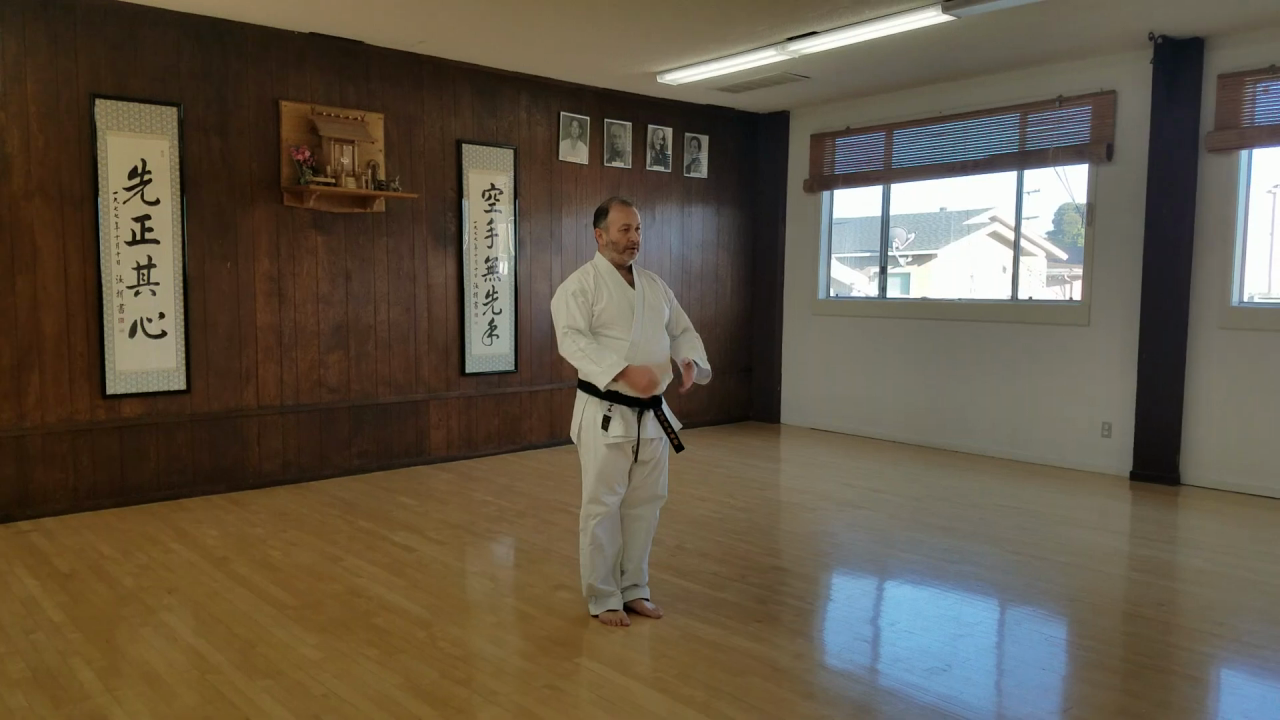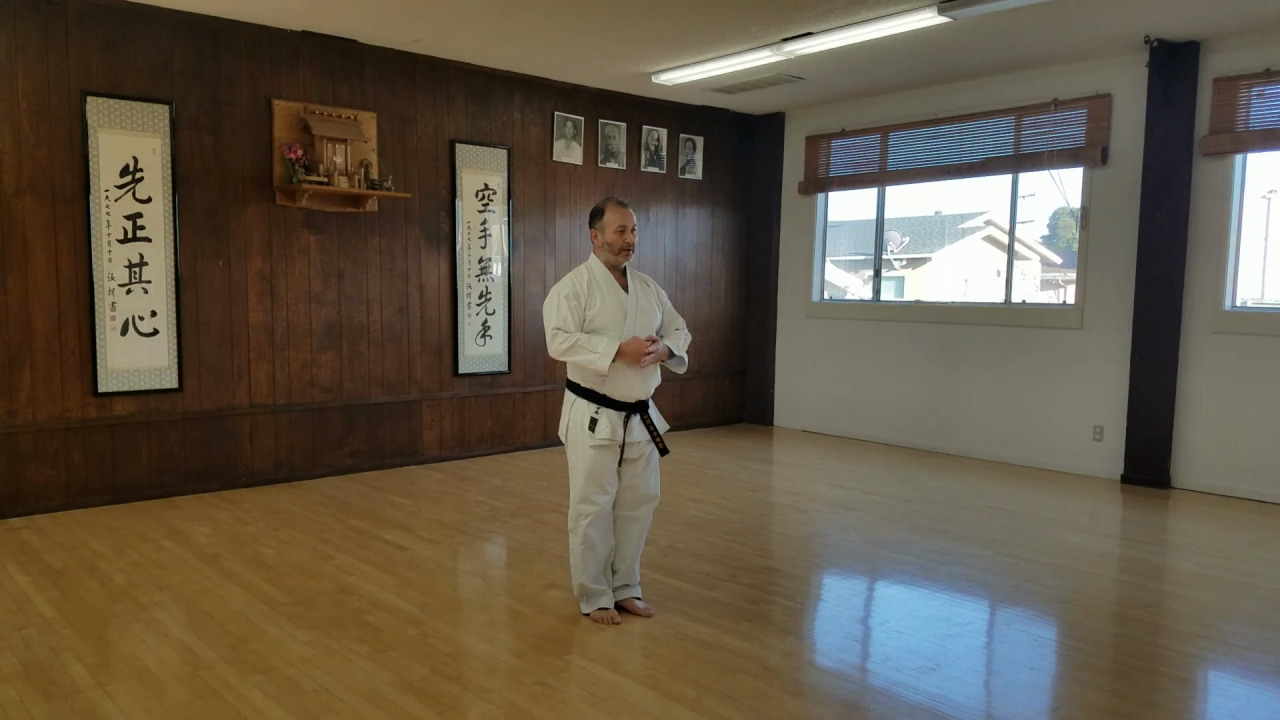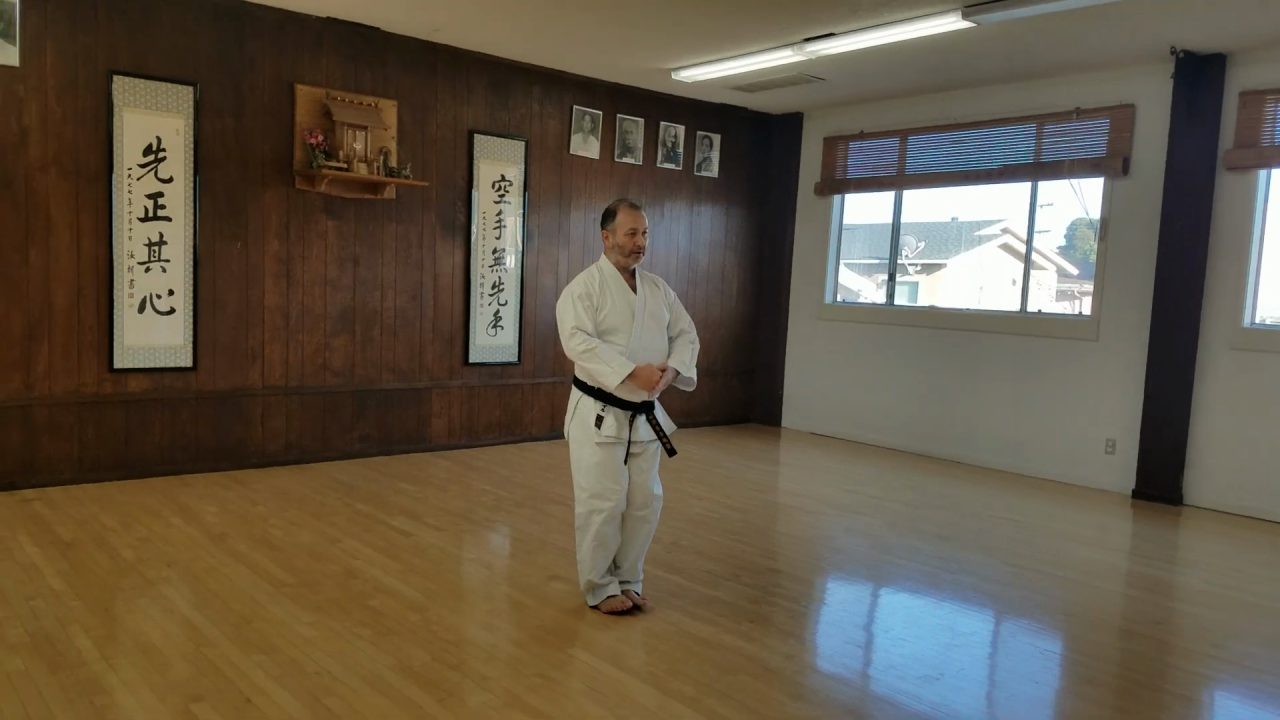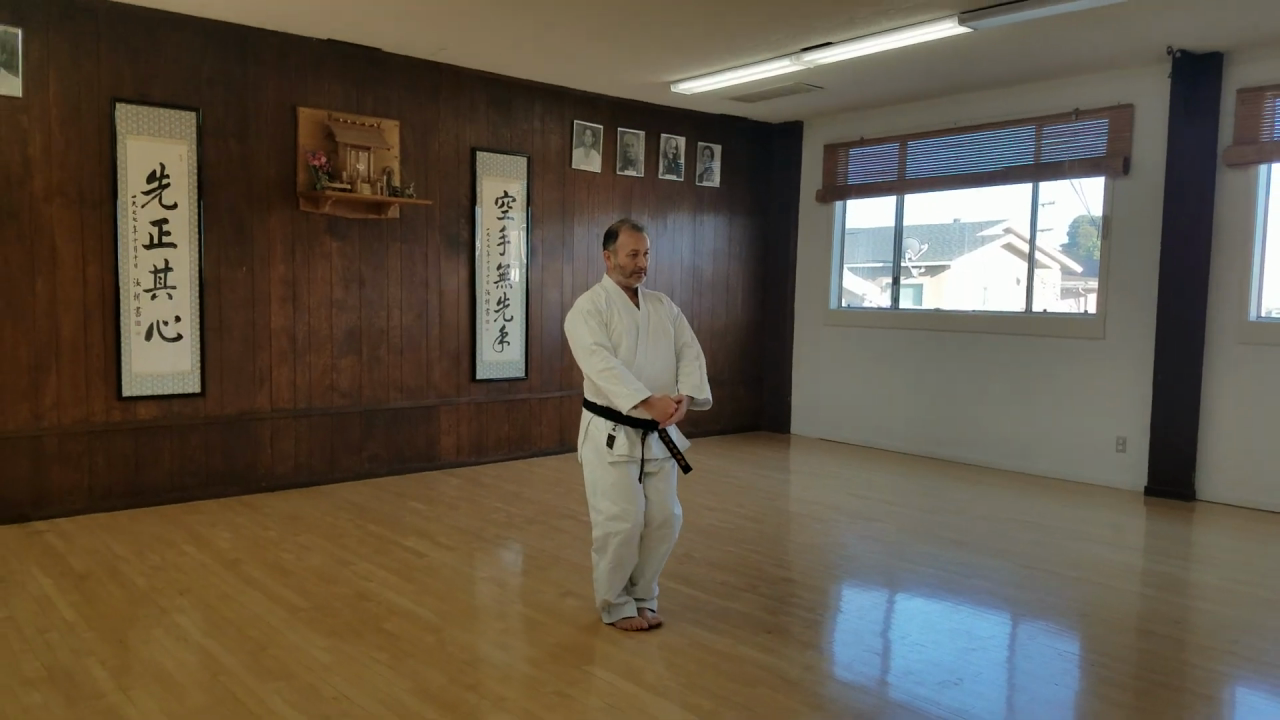
dt=0.3s
person 1, frame 1
left shoulder: (654, 284)
right shoulder: (580, 285)
left elbow: (681, 332)
right elbow: (572, 342)
left wrist: (691, 364)
right wrist: (623, 371)
left hip: (651, 414)
right hip: (608, 414)
left knee: (645, 503)
right knee: (603, 506)
left ankle: (633, 588)
right ankle: (603, 597)
person 1, frame 2
left shoulder: (648, 287)
right shoulder: (574, 285)
left elbow: (679, 330)
right elbow: (560, 340)
left wrist: (663, 347)
right wrist: (619, 349)
left hip: (639, 416)
right hip: (593, 416)
left knee: (638, 502)
right knee: (592, 507)
left ankle: (625, 587)
right ankle: (595, 596)
person 1, frame 3
left shoulder: (658, 288)
right shoulder: (585, 286)
left elbow: (686, 334)
right elbow: (578, 343)
left wrist: (671, 369)
right wrist: (633, 371)
left hip: (644, 415)
right hip: (598, 414)
left knee: (645, 503)
right knee: (602, 503)
left ankle: (627, 580)
right ankle: (599, 587)
person 1, frame 4
left shoulder: (663, 306)
right shoulder: (589, 307)
left elbow: (690, 354)
right elbow: (600, 363)
left wrist: (685, 396)
right wrist: (649, 400)
left hip: (659, 434)
right hip: (611, 433)
left knee: (663, 520)
right knee: (620, 523)
left ankle: (642, 597)
right ankle: (616, 605)
